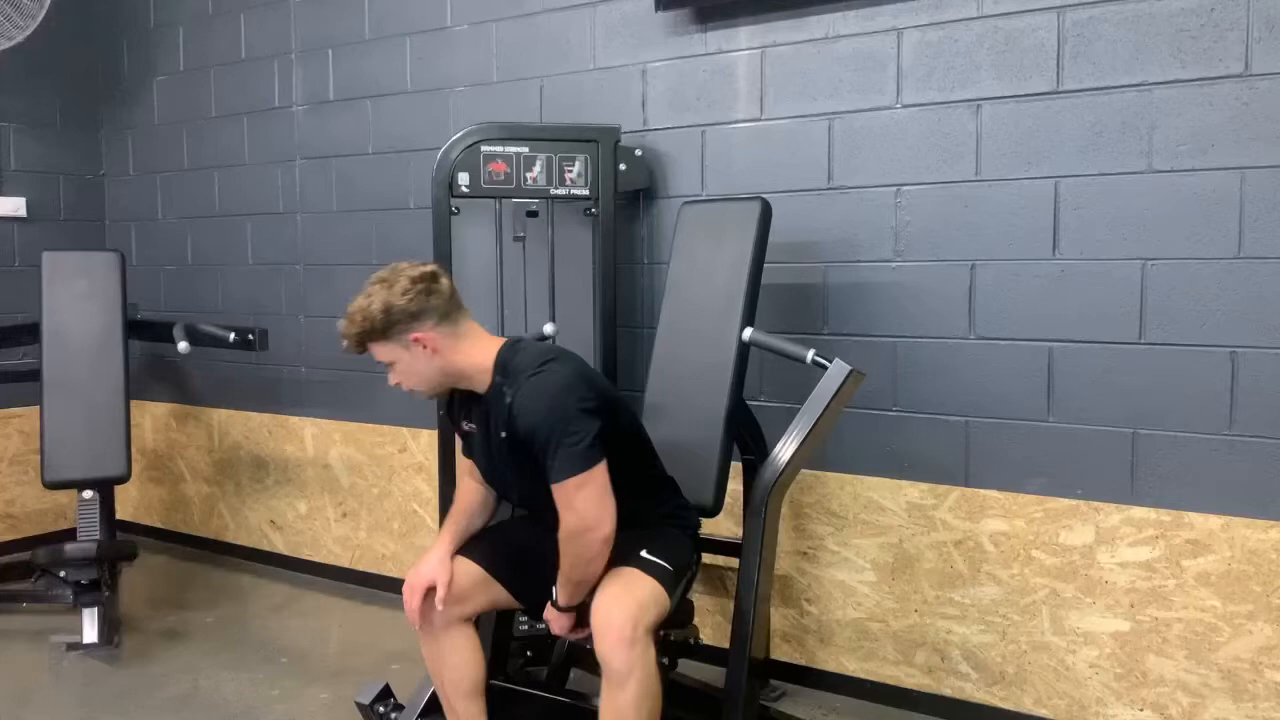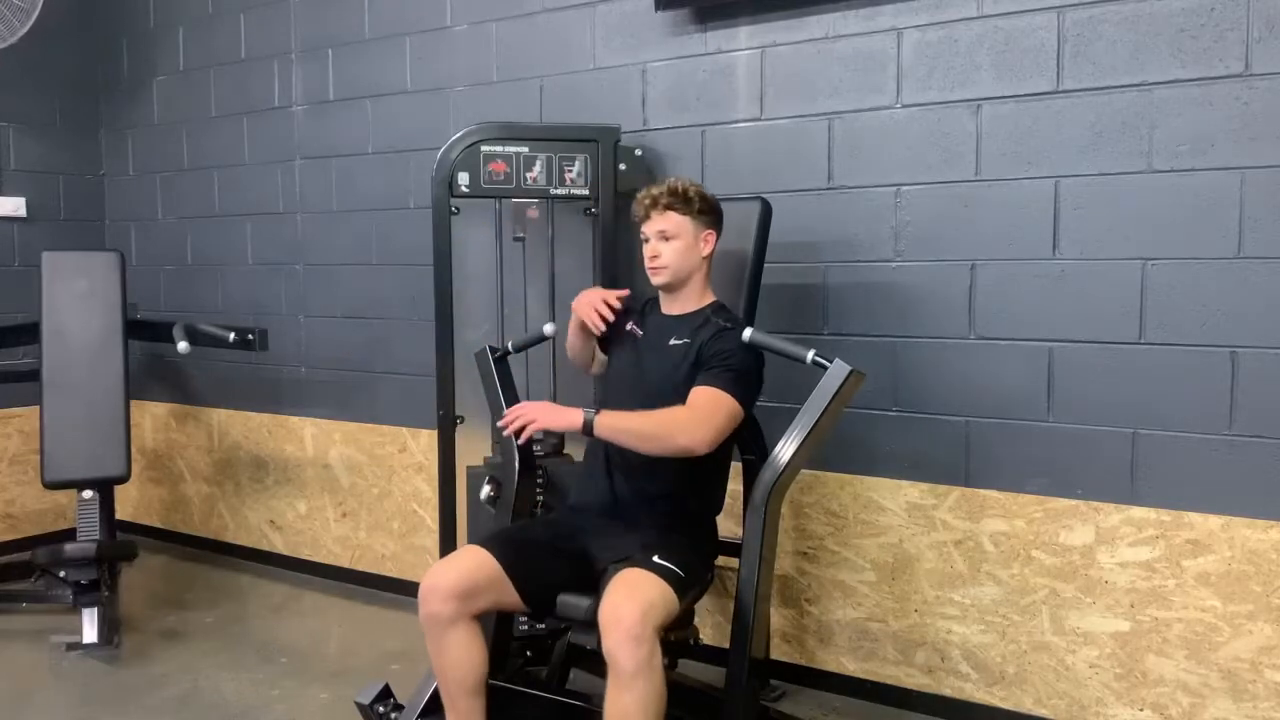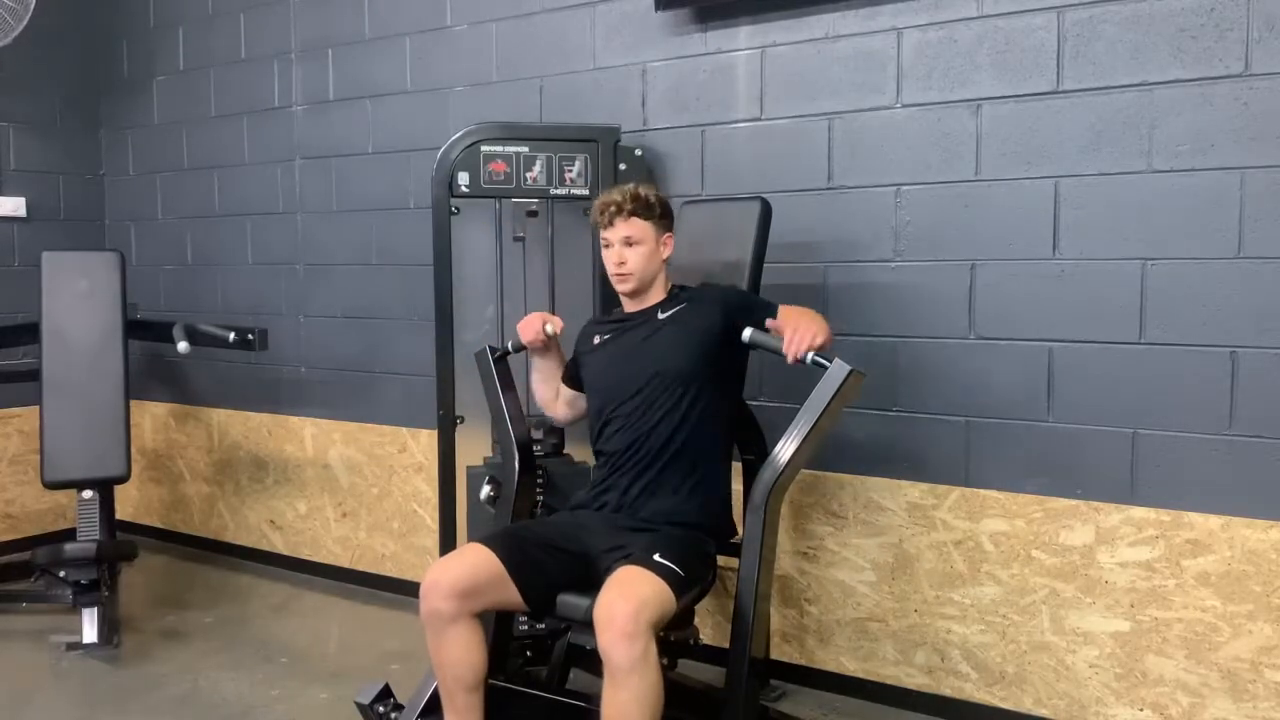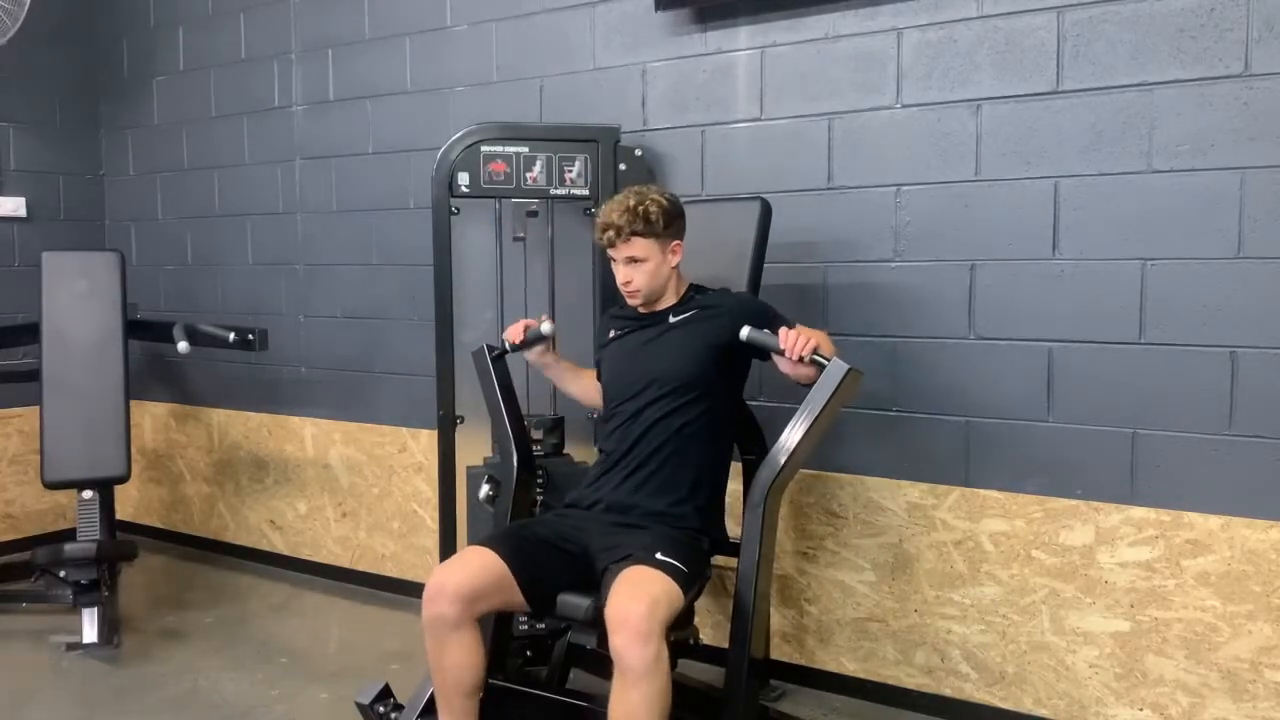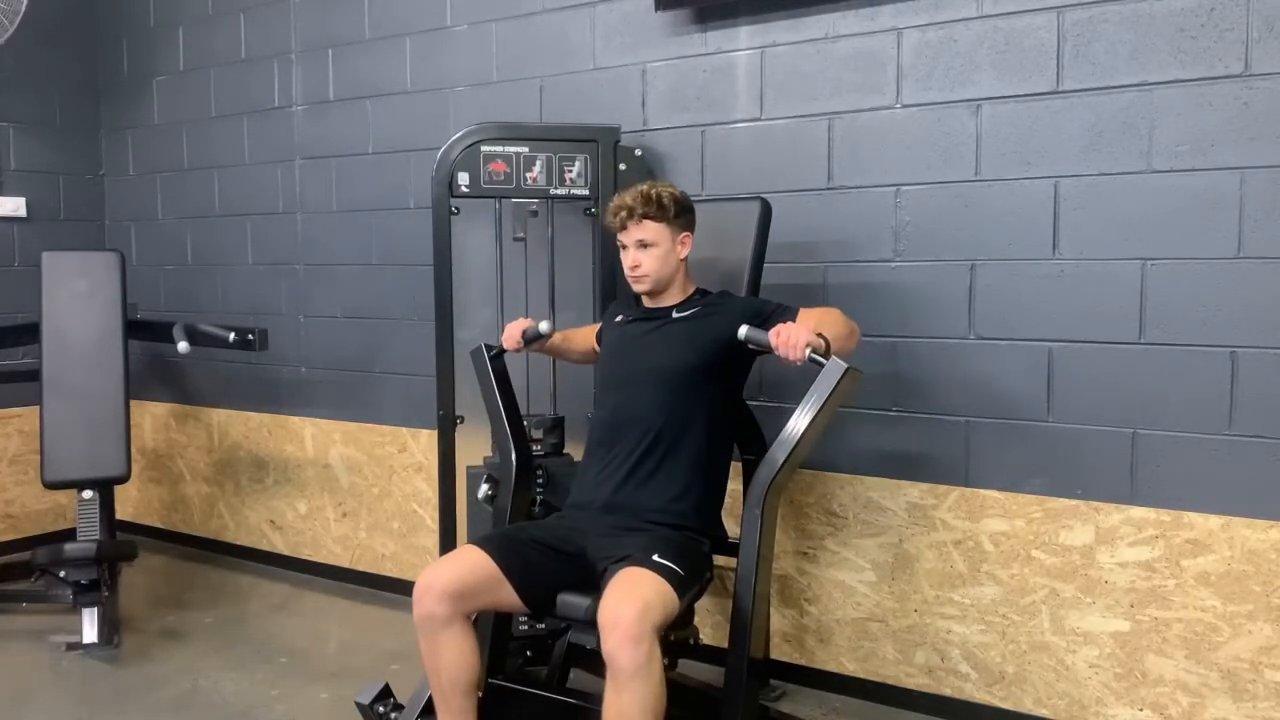
dt=1s
person 1, frame 1
left shoulder: (548, 389)
right shoulder: (462, 394)
left elbow: (591, 525)
right elbow: (478, 482)
left wrist: (566, 603)
right wrist: (441, 550)
left hip: (641, 530)
left knee: (616, 630)
right knee: (433, 600)
person 1, frame 2
left shoulder: (728, 341)
right shoulder: (634, 315)
left elbow: (696, 432)
right elbow: (586, 359)
left wrist: (579, 419)
right wrist: (581, 312)
left hip: (666, 533)
right hip: (585, 517)
left knee: (625, 623)
right knee: (441, 590)
person 1, frame 3
left shoulder: (711, 309)
right shoulder: (596, 334)
left elbow: (808, 327)
right elbow: (561, 407)
left wrist: (805, 330)
right wrist: (543, 349)
left hip: (672, 532)
right hip: (589, 520)
left knee: (621, 619)
right knee: (443, 588)
person 1, frame 4
left shoulder: (725, 313)
right shoulder: (615, 324)
left elbow: (816, 356)
left wrist: (807, 350)
right wrist: (543, 359)
left hip: (666, 529)
right hip: (583, 516)
left knee: (632, 621)
right knee: (445, 593)
person 1, frame 5
left shoulder: (725, 316)
right shoulder: (622, 314)
left elbow: (844, 329)
left wrist: (810, 337)
right wrist: (541, 340)
left hip: (663, 532)
right hip: (579, 520)
left knee: (625, 624)
right knee: (435, 591)
